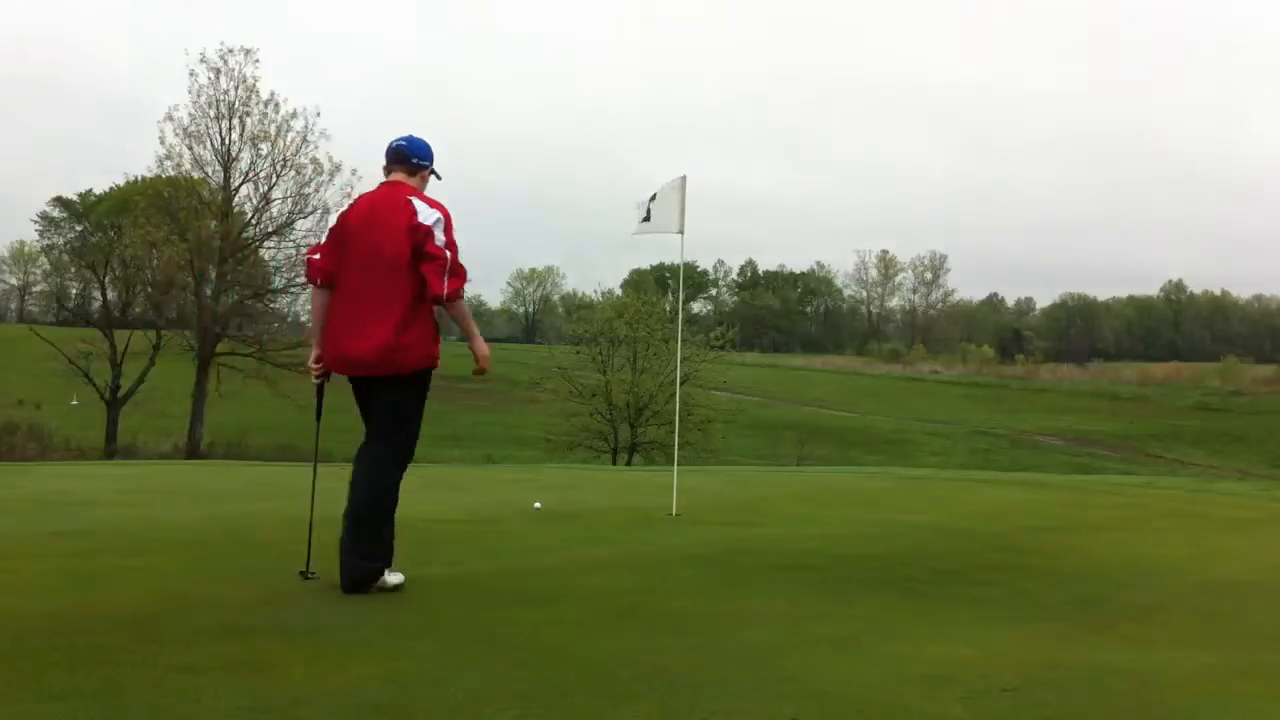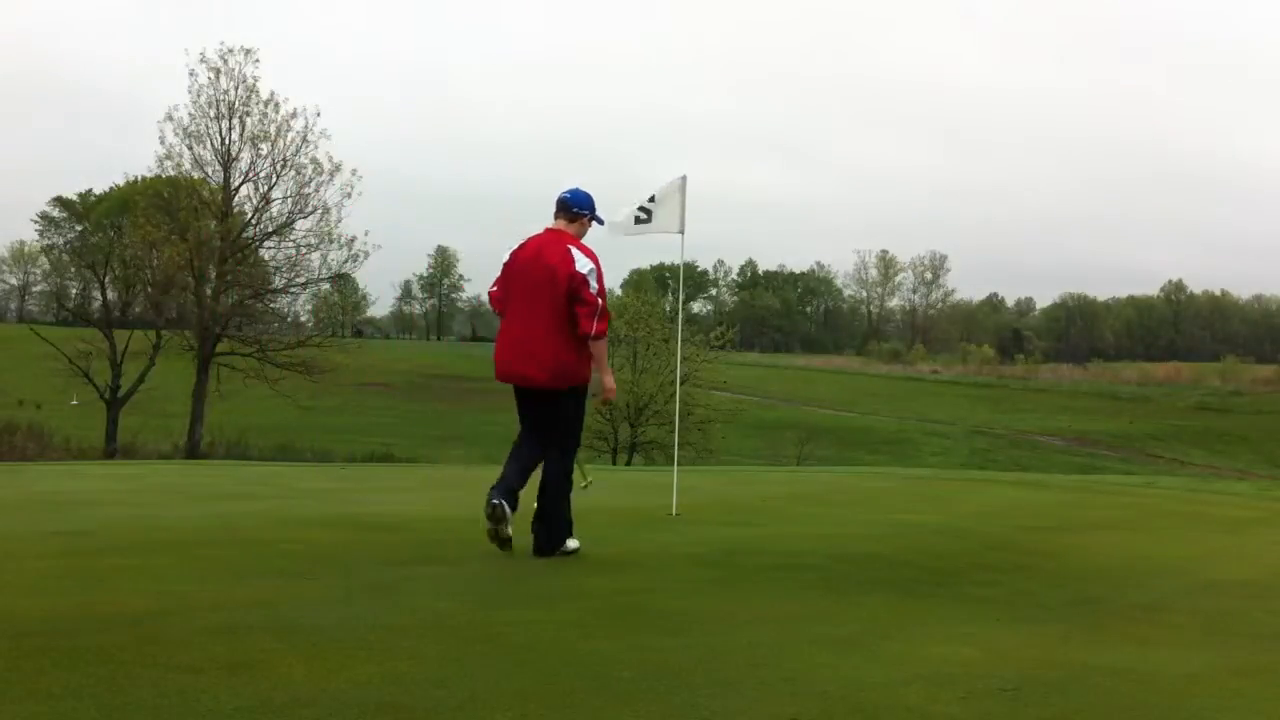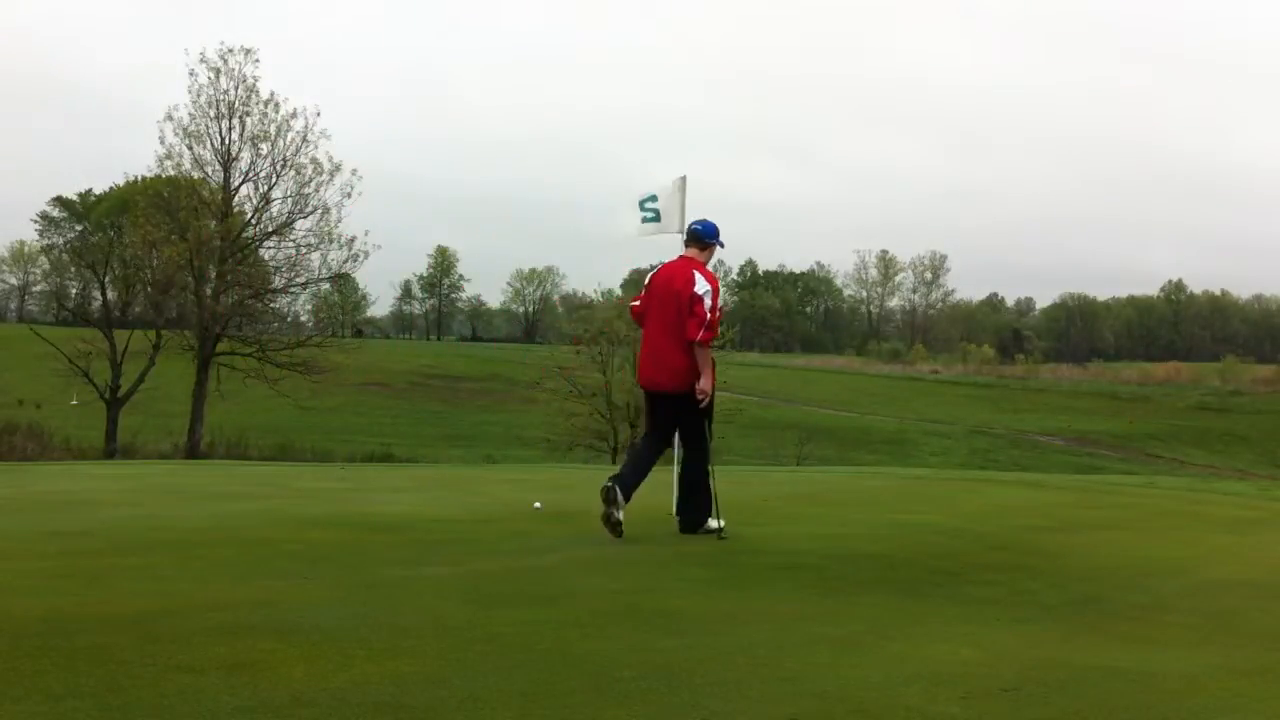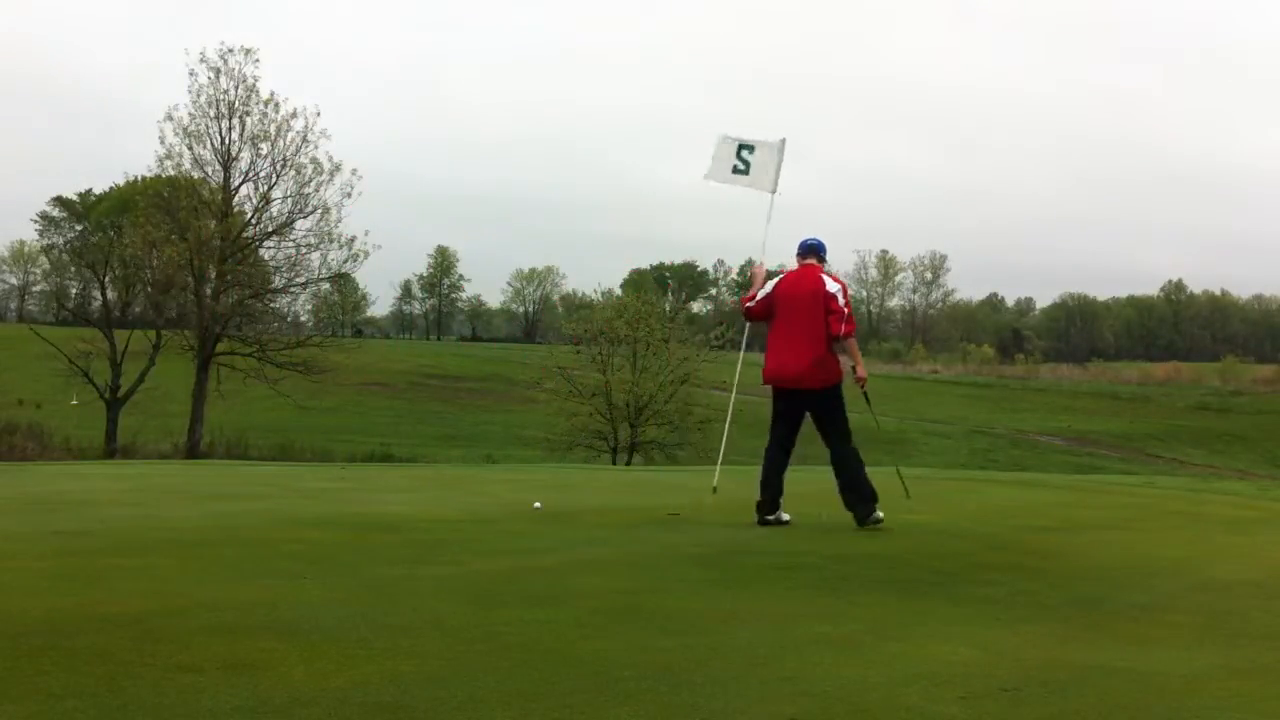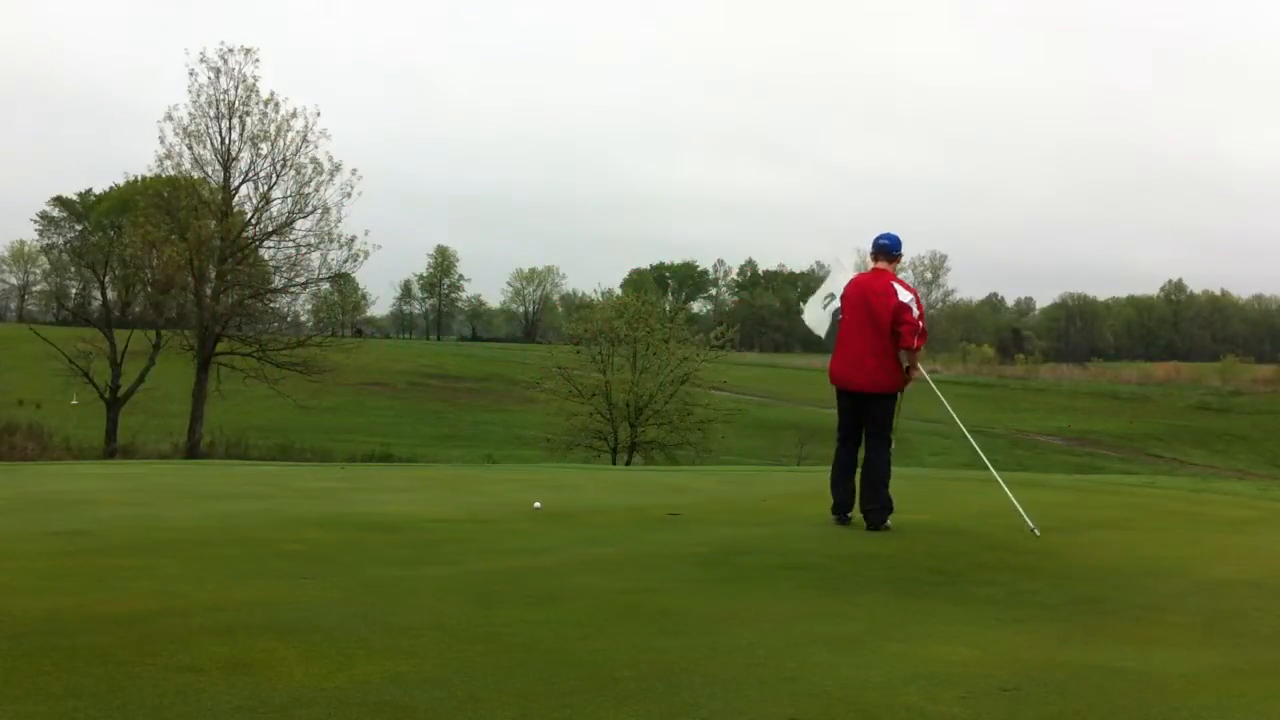
dt=1s
person 1, frame 1
left shoulder: (351, 210)
right shoulder: (428, 212)
left elbow: (321, 280)
right elbow: (446, 285)
left wrist: (320, 346)
right wrist: (476, 339)
left hip: (353, 350)
right hip: (404, 351)
left knee: (377, 442)
right knee: (390, 451)
left ankle: (360, 552)
right ankle: (363, 565)
person 1, frame 2
left shoulder: (519, 251)
right shoulder: (582, 257)
left elbow: (499, 304)
right elbow: (593, 322)
right wrist: (606, 372)
left hip: (520, 364)
right hip: (563, 368)
left knee: (532, 436)
right knee: (561, 449)
left ankle: (503, 495)
right ankle: (550, 536)
person 1, frame 3
left shoulder: (658, 273)
right shoulder: (704, 280)
left elbow: (639, 313)
right elbow: (701, 332)
right wrist: (706, 375)
left hip: (653, 373)
right hip: (687, 376)
left knee: (654, 439)
right knee: (696, 444)
left ankle: (618, 488)
right ankle: (695, 517)
person 1, frame 4
left shoulder: (778, 283)
right shoulder: (831, 284)
left elbow: (750, 310)
right elbow: (842, 329)
left wrist: (756, 282)
right wrist: (858, 364)
left hip: (783, 375)
right hip: (820, 374)
left knee: (779, 441)
right knee: (839, 441)
left ankle: (768, 508)
right ankle: (863, 508)
person 1, frame 5
left shoulder: (851, 285)
right shoulder: (903, 293)
right elbow: (911, 339)
right wrist: (912, 368)
left hip: (846, 376)
right hip: (881, 380)
left knee: (847, 442)
right knee: (877, 447)
left ankle: (842, 508)
right ankle: (875, 514)
